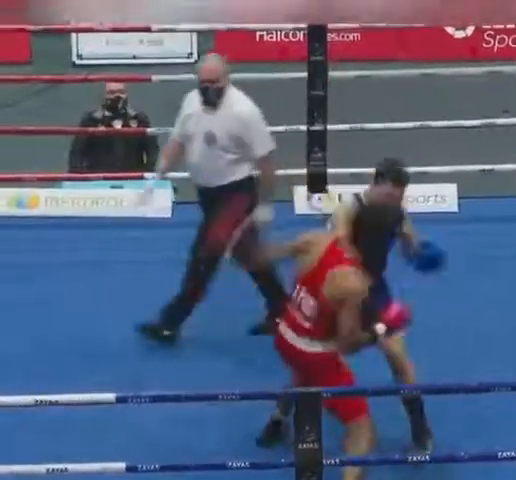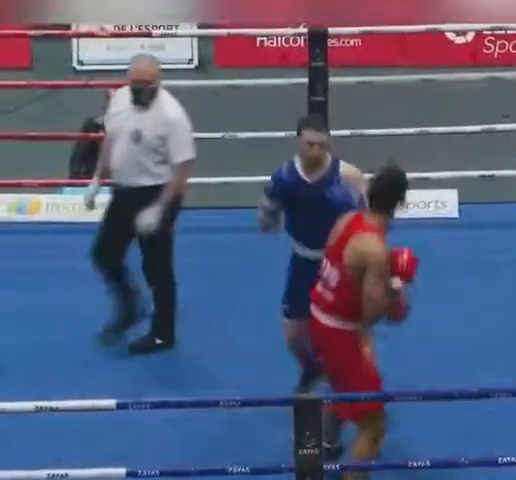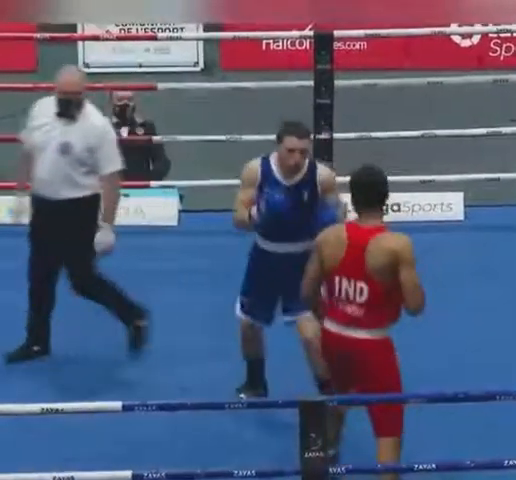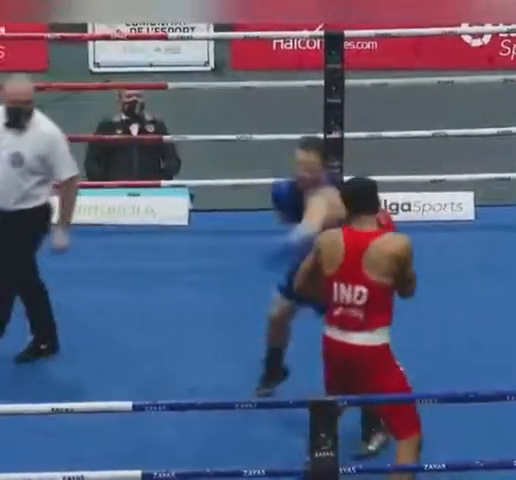
dt=0.4s
person 1, frame 1
left shoulder: (320, 241)
right shoulder: (354, 283)
left elbow: (280, 252)
right elbow: (347, 340)
right wrist: (379, 329)
left hip: (286, 335)
right hip: (315, 352)
left knee: (304, 380)
right knee: (361, 430)
person 1, frame 2
left shoulder: (347, 220)
right shoulder: (375, 250)
right elbow: (373, 312)
left wrist: (387, 269)
right wrist: (398, 281)
left hip: (320, 321)
right hip: (343, 334)
left knee: (345, 391)
right knee: (372, 423)
left ankle: (329, 450)
person 1, frame 3
left shoulder: (328, 237)
right shoulder: (398, 246)
left elbow: (307, 293)
right elbow: (415, 305)
right wrist: (395, 288)
left hip: (333, 336)
right hip: (371, 344)
left knee: (338, 394)
right knee: (389, 430)
person 1, frame 4
left shoulder: (327, 240)
right shoulder: (397, 245)
left elbow: (301, 286)
right elbow: (408, 292)
left hip: (334, 343)
right hip: (373, 350)
right knee: (409, 435)
person 2, frame 1
left shoulder: (243, 112)
right shoulder: (192, 101)
left elbow: (264, 159)
right elbow: (177, 142)
left wrist: (264, 204)
right wrist: (156, 176)
left hip: (234, 194)
right hip: (210, 192)
left knee: (203, 258)
right knee: (245, 254)
left ankle: (170, 323)
right ankle: (280, 308)
person 2, frame 2
left shoulder: (172, 115)
right shoulder: (119, 98)
left elbow: (182, 168)
right elbow: (109, 142)
left wrist: (158, 209)
right wrist: (97, 180)
left hip: (156, 196)
right hip: (123, 192)
left knee: (157, 266)
right knee: (104, 254)
left ankle: (162, 333)
right ankle: (128, 309)
person 2, frame 3
left shoulder: (98, 126)
right shoulder: (39, 109)
left elbow: (112, 179)
right elbow: (29, 154)
left wrist: (107, 227)
left hip: (79, 208)
right hip: (43, 205)
left knee: (83, 279)
right knee: (40, 276)
left ankle: (135, 316)
right ankle: (37, 341)
person 2, frame 4
left shoulder: (48, 133)
left elbow: (69, 181)
left wrist: (63, 228)
left hip: (29, 217)
right knee: (25, 280)
right ankle: (45, 340)
person 3, frame 1
left shoulder: (397, 211)
right shoulder: (350, 209)
left elbow: (409, 240)
left wrist: (419, 251)
left hip: (373, 286)
left knee: (397, 355)
left ankle: (420, 428)
right ankle: (281, 417)
person 3, frame 2
left shoulder: (347, 175)
right shoulder: (284, 174)
right elbow: (266, 226)
left wrist: (355, 211)
right wrist: (271, 204)
right hip: (303, 263)
right knee: (294, 337)
right ankle: (311, 369)
person 3, frame 3
left shoulder: (322, 176)
right shoulder: (255, 171)
left elbow: (334, 214)
right elbow: (238, 220)
left wrist: (334, 221)
right wrist: (257, 215)
left hip: (303, 260)
right hip: (265, 257)
left knee: (310, 335)
right knee: (249, 327)
right ankle: (255, 383)
person 3, frame 4
left shoulder: (324, 195)
right shoulder: (298, 185)
left elbow: (310, 229)
left wrist: (298, 239)
right wrist: (284, 203)
right knee: (277, 315)
left ankle: (375, 426)
right ankle: (273, 371)
